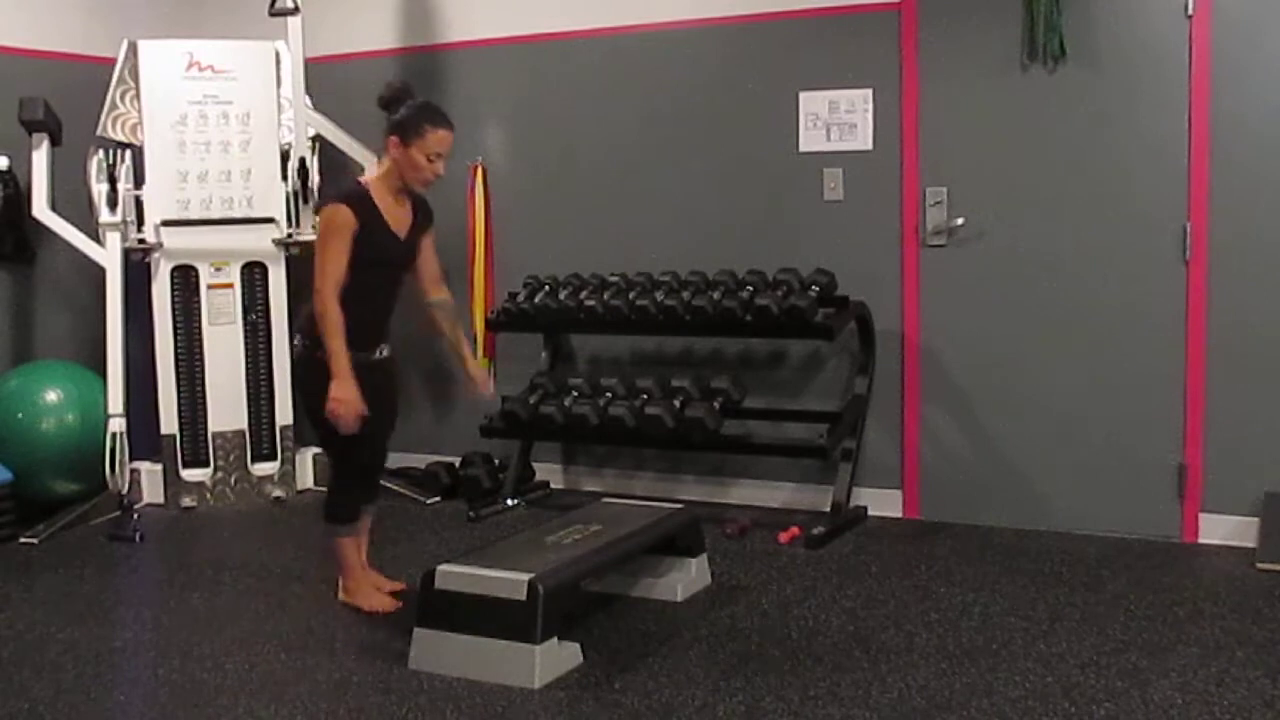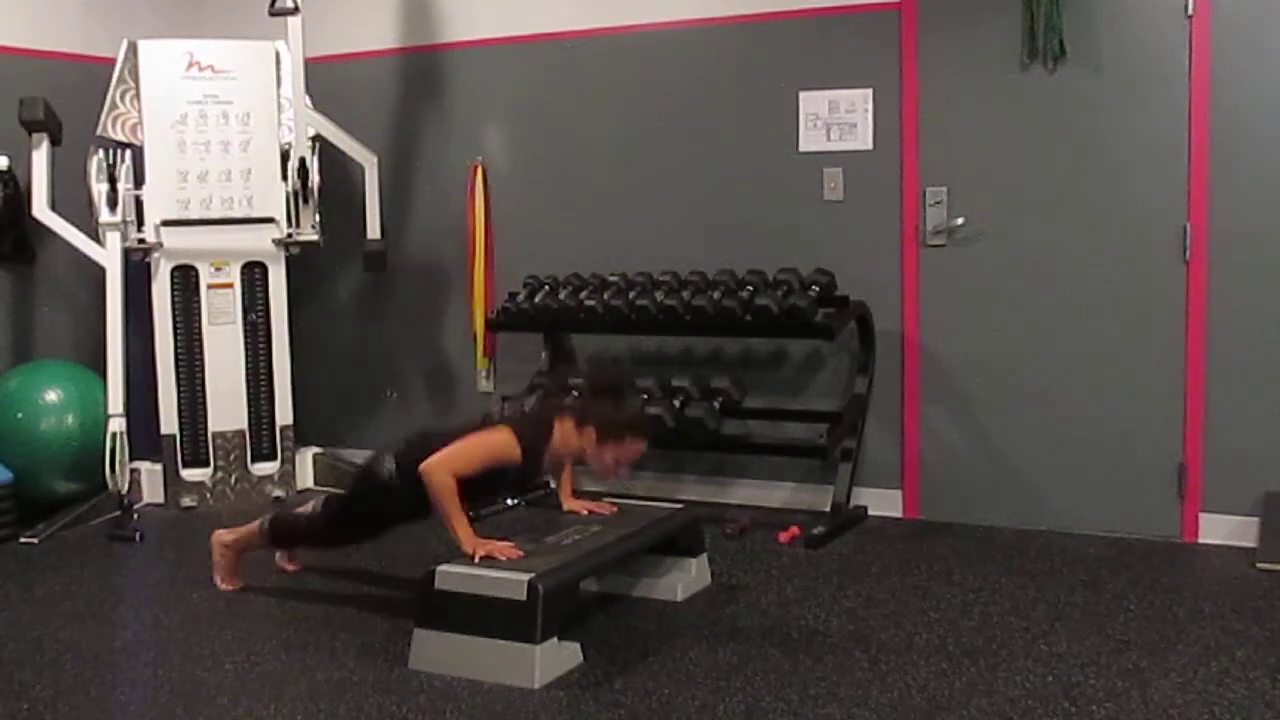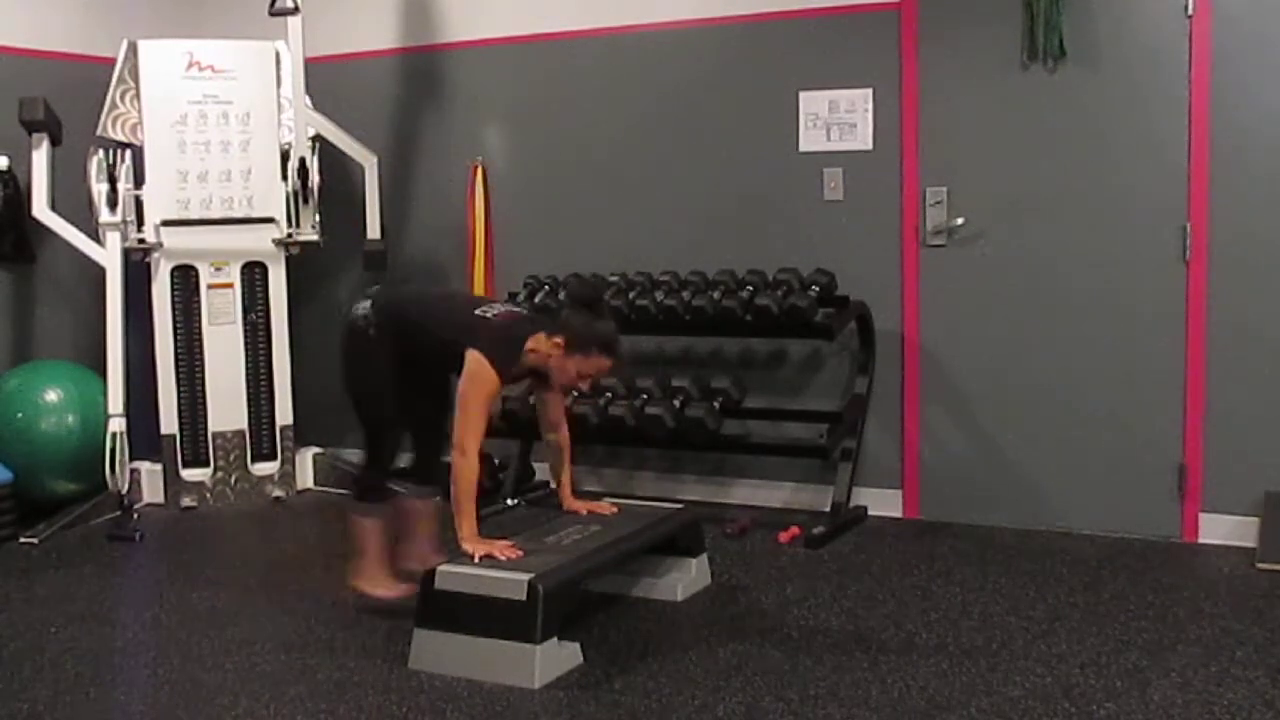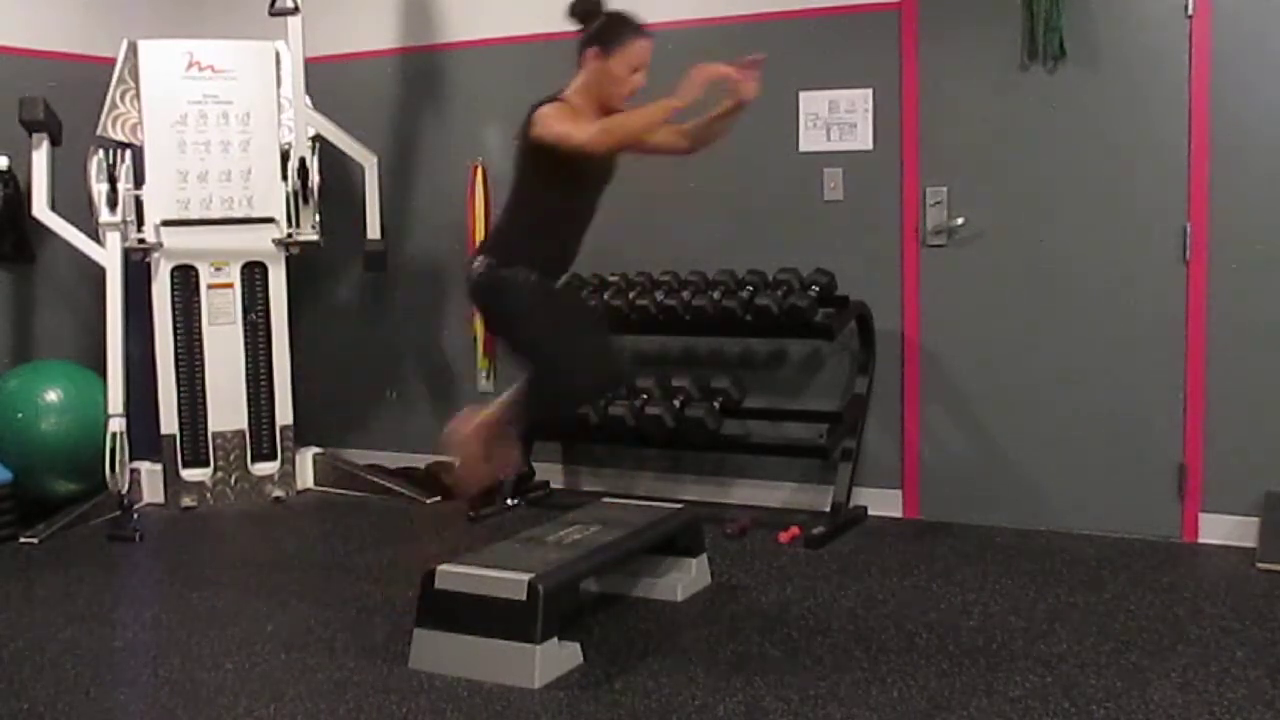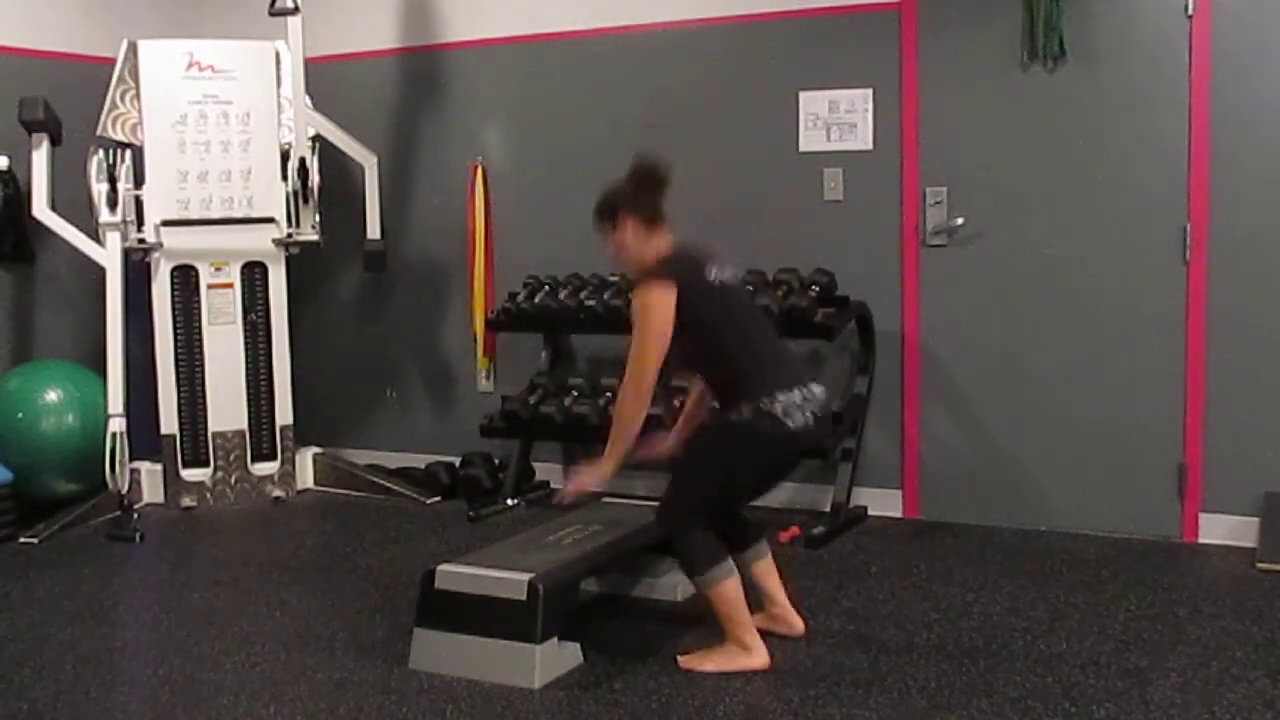
dt=1s
person 1, frame 1
left shoulder: (419, 212)
right shoulder: (346, 207)
left elbow: (434, 289)
right elbow: (325, 296)
left wrist: (467, 356)
right wrist: (340, 376)
left hip: (376, 356)
right hip: (328, 359)
left knee: (370, 465)
right knee: (351, 466)
left ankle: (361, 566)
right ankle: (350, 581)
person 1, frame 2
left shoulder: (569, 425)
right shoulder: (522, 441)
right elbow: (434, 470)
left wrist: (567, 497)
right wrist: (469, 540)
right hip: (405, 475)
left knee: (347, 514)
right knee: (330, 527)
left ankle: (291, 540)
right ankle: (232, 541)
person 1, frame 3
left shoulder: (549, 352)
right shoulder: (495, 353)
left elbow: (554, 429)
right elbow: (466, 449)
left wrist: (567, 495)
right wrist: (469, 537)
left hip: (425, 342)
right hip: (375, 331)
left knee: (433, 447)
right knee: (384, 447)
left ankle: (416, 551)
right ankle: (368, 568)
person 1, frame 4
left shoulder: (610, 122)
right shoulder: (552, 117)
left elbow: (683, 143)
right elbow: (597, 139)
left wrist: (734, 103)
right wrist: (685, 93)
left hip: (539, 278)
right hip: (505, 274)
left knee: (600, 369)
right knee: (576, 373)
left ankle: (489, 430)
right ankle: (483, 430)
person 1, frame 5
left shoulder: (657, 280)
right shoulder: (702, 265)
left elbow: (639, 389)
left wrist: (605, 467)
right wrist: (676, 438)
left hip: (768, 411)
right hip: (804, 400)
left knee: (681, 516)
right knee: (713, 502)
left ankle: (744, 645)
right ankle: (781, 612)
